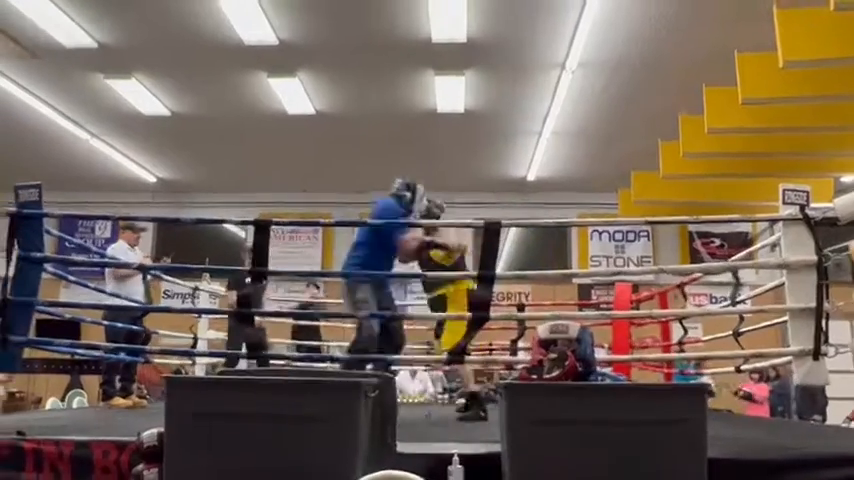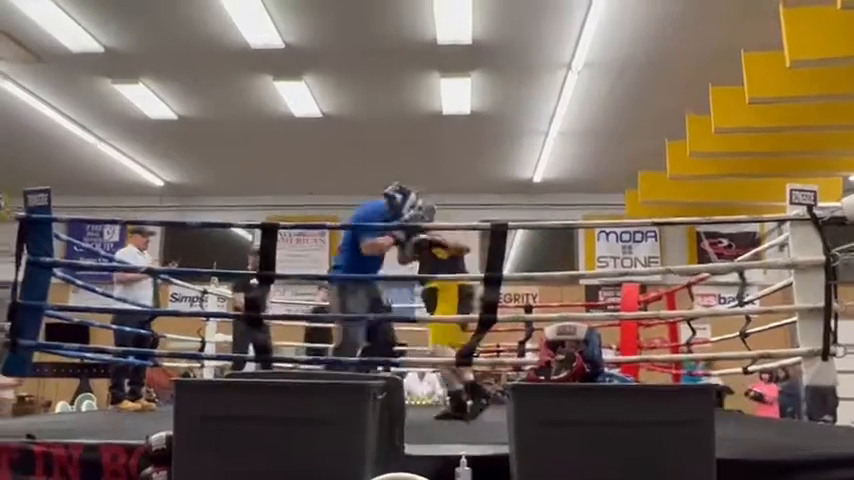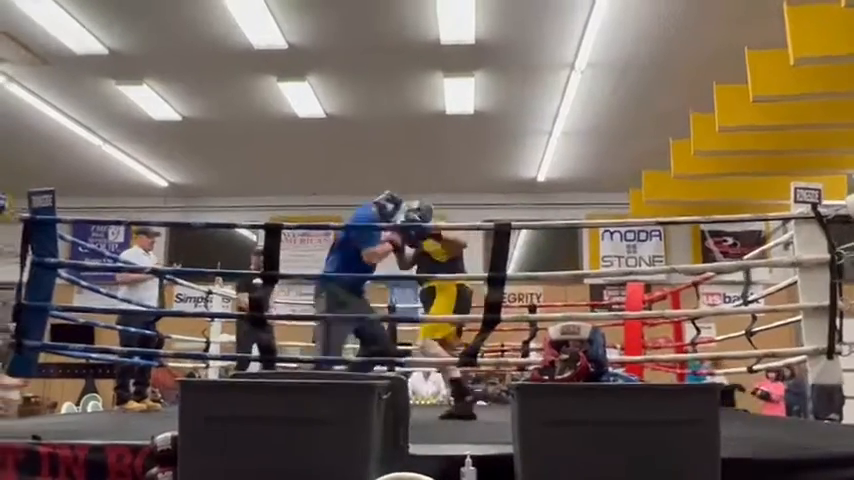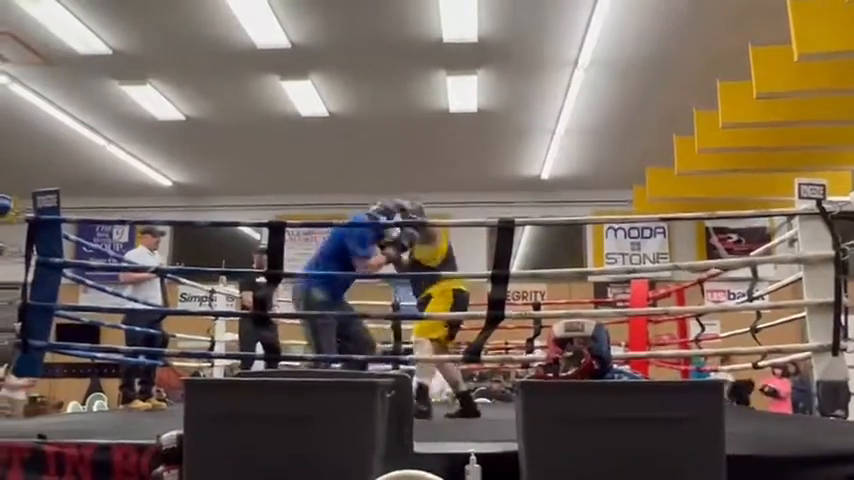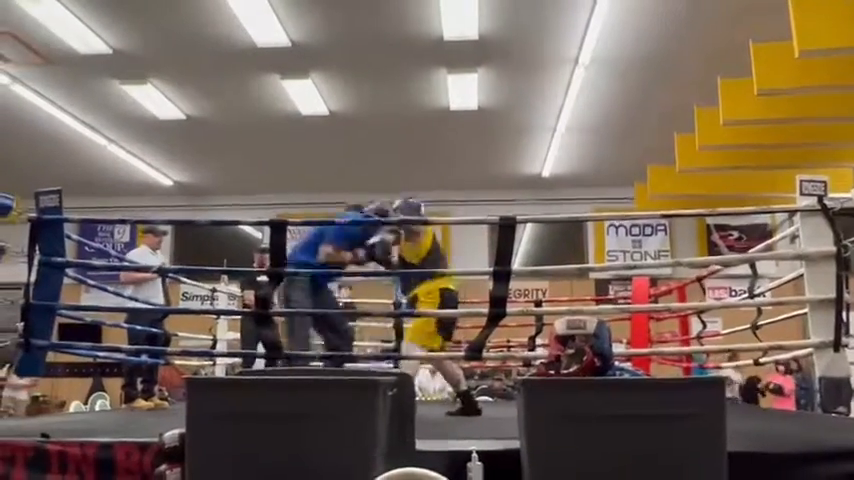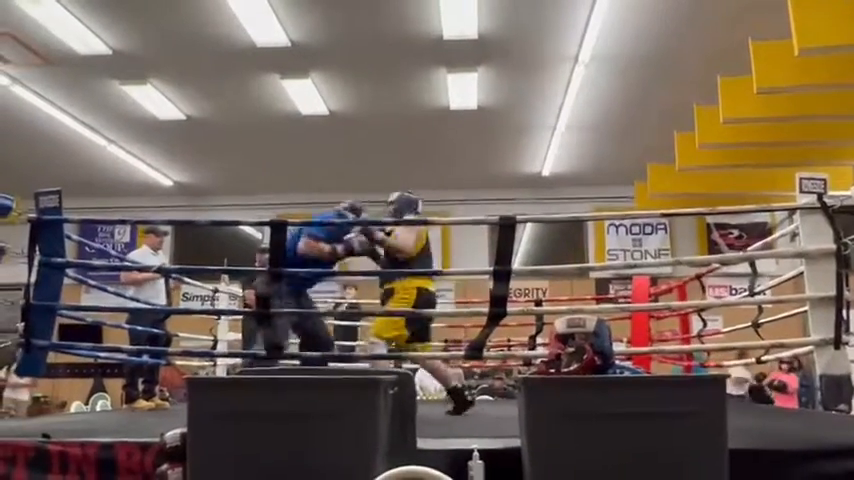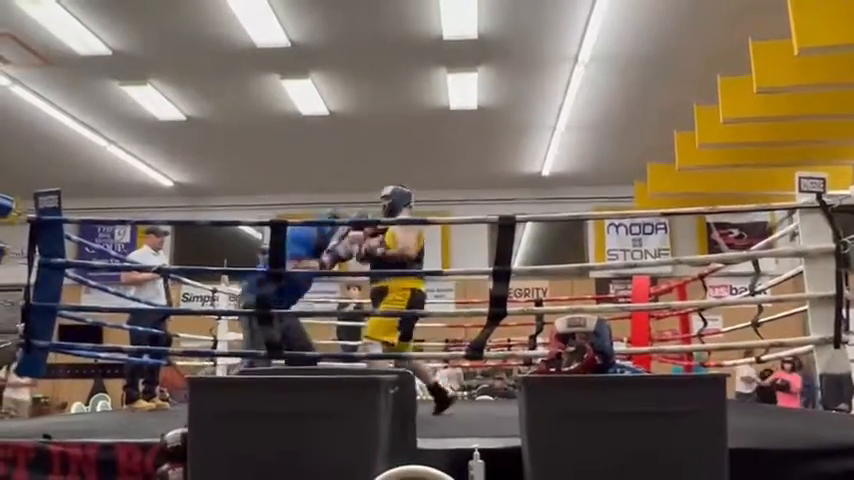
dt=0.1s
person 1, frame 1
left shoulder: (444, 235)
left elbow: (459, 249)
left hip: (457, 297)
right hip: (444, 301)
left knee: (453, 350)
right knee: (453, 351)
left ankle: (477, 405)
right ankle: (473, 398)
person 1, frame 2
left shoulder: (441, 237)
right shoulder: (423, 247)
left elbow: (464, 248)
right elbow: (404, 259)
left wrist: (438, 241)
right wrist: (403, 243)
left hip: (451, 293)
right hip: (441, 297)
left knee: (441, 349)
right knee: (445, 350)
left ankle: (478, 392)
right ankle: (456, 405)
person 1, frame 3
left shoulder: (435, 236)
right shoulder: (423, 241)
left elbow: (460, 243)
right elbow: (405, 265)
left wrist: (434, 233)
right wrist: (398, 247)
left hip: (449, 293)
right hip: (440, 295)
left knee: (427, 344)
right knee: (442, 349)
left ankle: (462, 391)
right ankle: (461, 401)
person 1, frame 4
left shoulder: (430, 235)
right shoulder: (418, 245)
right elbow: (405, 269)
left hip: (446, 296)
right hip: (438, 298)
left knee: (422, 341)
right knee: (439, 354)
left ankle: (421, 400)
right ankle: (468, 404)
person 1, frame 5
left shoulder: (417, 231)
right shoulder: (408, 240)
right elbow: (398, 268)
right wrist: (385, 258)
left hip: (434, 295)
right hip: (428, 297)
left knee: (412, 345)
right knee: (435, 354)
right ankle: (469, 402)
person 1, frame 6
left shoulder: (408, 224)
right shoulder: (402, 230)
left elbow: (404, 249)
right elbow: (389, 261)
left wrist: (378, 236)
right wrist: (377, 237)
left hip: (410, 293)
right hip: (406, 294)
left knee: (380, 337)
right knee: (422, 354)
right ankle: (460, 395)
person 1, frame 7
left shoulder: (405, 222)
right shoulder: (395, 228)
left elbow: (408, 251)
right elbow: (370, 258)
left wrist: (378, 251)
right wrist: (369, 240)
left hip: (403, 292)
right hip: (397, 293)
left knee: (373, 341)
right knee: (400, 354)
right ankle: (439, 392)
person 2, frame 1
left shoulder: (137, 252)
right shoulder: (116, 249)
right elbow: (117, 272)
right wrist: (141, 267)
left hip: (135, 309)
right hip: (118, 308)
left ankle: (127, 392)
right ankle: (109, 394)
person 2, frame 2
left shoulder: (146, 256)
right shoulder: (123, 254)
right elbow: (119, 277)
right wrist: (145, 273)
left hip: (144, 312)
right hip: (126, 312)
left ankle: (136, 395)
right ankle: (118, 397)
person 2, frame 3
left shoulder: (151, 257)
right shoulder: (129, 255)
right elbow: (122, 278)
right wrist: (148, 274)
left hip: (149, 313)
right hip: (132, 312)
left ankle: (141, 396)
right ankle: (123, 398)
person 2, frame 4
left shoulder: (157, 257)
right shoulder: (133, 255)
right elbow: (124, 277)
right wrist: (151, 274)
left hip: (155, 312)
right hip: (137, 311)
left knee: (153, 354)
right knee: (133, 355)
left ankle: (146, 394)
right ankle: (129, 397)
person 2, frame 5
left shoulder: (159, 256)
right shoulder: (135, 255)
right elbow: (125, 277)
right wrist: (152, 275)
left hip: (157, 312)
right hip: (140, 311)
left knee: (155, 353)
left ankle: (149, 394)
right ankle: (131, 396)
person 2, frame 6
left shoulder: (161, 256)
right shoulder: (136, 255)
right elbow: (125, 278)
right wrist: (152, 275)
left hip: (159, 312)
right hip: (141, 311)
left knee: (156, 353)
left ankle: (150, 394)
right ankle: (132, 396)
person 2, frame 7
left shoulder: (162, 256)
right shoulder: (137, 256)
right elbow: (125, 278)
left wrist: (169, 304)
right wrist: (152, 275)
left hip: (159, 312)
right hip: (142, 311)
left knee: (157, 354)
left ankle: (150, 394)
right ankle: (132, 397)
person 3, frame 1
left shoulder: (390, 208)
right shoulder: (390, 209)
left elbow: (404, 257)
right elbow: (406, 245)
left wrist: (422, 243)
right wrist: (420, 236)
left hip: (376, 278)
right hip: (358, 279)
left knee: (393, 336)
right knee: (369, 332)
person 3, frame 2
left shoulder: (383, 212)
right shoulder: (374, 211)
right elbow: (367, 247)
right wrist: (395, 237)
left hip: (365, 282)
right hip: (348, 282)
left knee: (385, 338)
right knee: (350, 342)
person 3, frame 3
left shoulder: (370, 219)
right shoulder: (367, 217)
right elbow: (371, 256)
right wrist: (395, 241)
left hip: (351, 291)
right hip: (335, 290)
left knee: (378, 341)
right knee: (330, 354)
person 3, frame 4
left shoulder: (365, 229)
right shoulder: (358, 229)
right elbow: (366, 267)
right wrist: (391, 252)
left hip: (330, 297)
right hip: (315, 295)
left knee: (362, 345)
right knee: (324, 359)
person 3, frame 5
left shoulder: (357, 226)
right shoulder: (350, 222)
right elbow: (325, 255)
right wrist: (357, 256)
left hip: (317, 282)
right hip: (299, 278)
left knee: (343, 336)
right knee: (299, 345)
person 3, frame 6
left shoulder: (338, 229)
right shoulder: (327, 222)
right elbow: (304, 247)
right wrist: (339, 249)
left hip: (295, 290)
right hip: (278, 285)
left knee: (323, 343)
right knee: (275, 347)
person 3, frame 7
left shoulder: (317, 239)
right shoulder: (305, 235)
right elbow: (291, 269)
right wrist: (326, 261)
left hip: (279, 306)
right hip: (258, 302)
left knee: (306, 355)
right knee: (260, 361)
